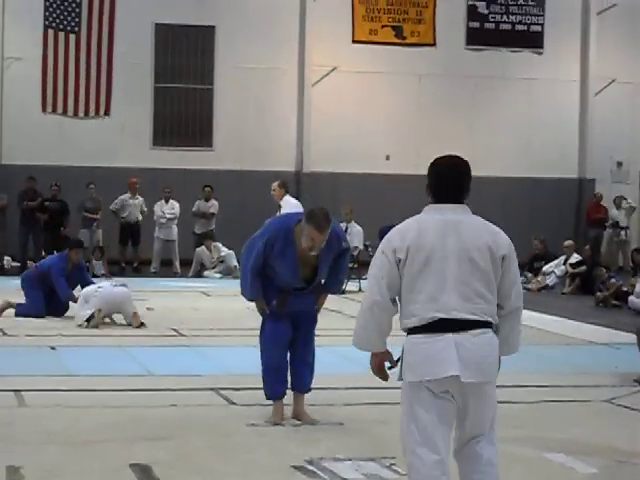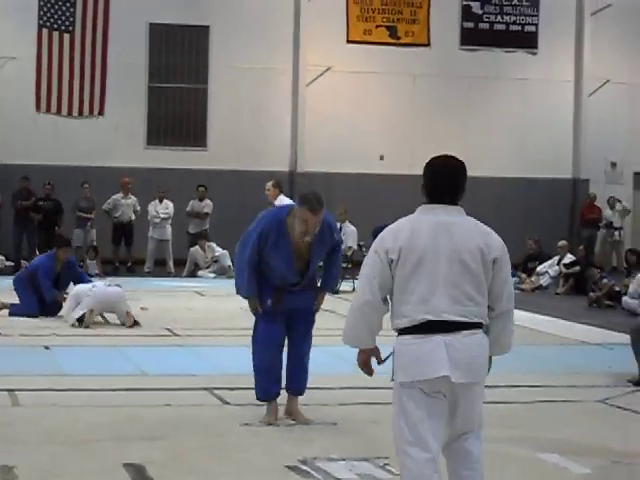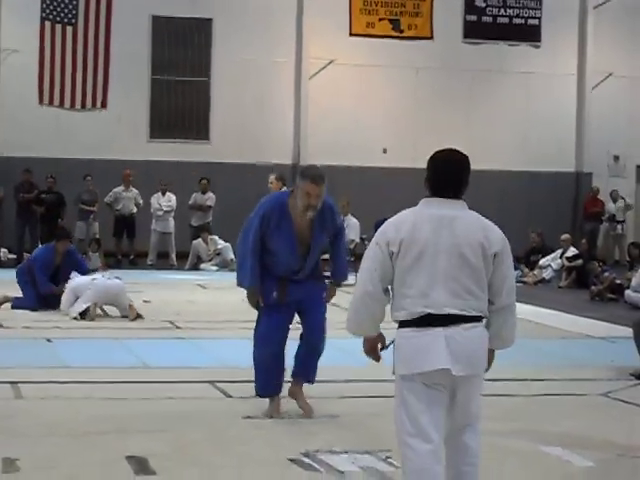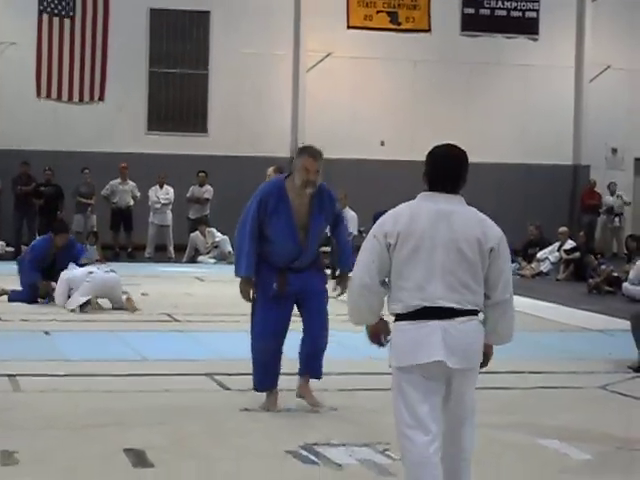
dt=0.1s
person 1, frame 1
left shoulder: (403, 235)
right shoulder: (495, 237)
left elbow: (378, 299)
right elbow: (511, 303)
left wrist: (377, 347)
right wrist: (499, 350)
left hip: (427, 351)
right hip: (479, 348)
left knee: (426, 449)
right knee: (478, 439)
person 1, frame 2
left shoulder: (395, 234)
right shoulder: (488, 238)
left elbow: (368, 297)
right elbow: (503, 304)
left wrist: (365, 344)
right wrist: (490, 349)
left hip: (418, 351)
right hip: (469, 349)
left knee: (419, 449)
right knee: (466, 436)
person 1, frame 3
left shoulder: (397, 227)
right shoulder: (489, 232)
left elbow: (369, 289)
right elbow: (504, 298)
left wrist: (369, 331)
right wrist: (492, 343)
left hip: (418, 344)
right hip: (469, 342)
left knee: (420, 441)
right knee: (465, 430)
person 1, frame 4
left shoulder: (394, 220)
right shoulder: (486, 227)
left elbow: (364, 280)
right elbow: (500, 294)
left wrist: (371, 319)
right wrist: (490, 338)
left hip: (414, 336)
right hip: (464, 335)
left knee: (420, 432)
right knee: (459, 424)
person 2, frame 1
left shoulder: (337, 236)
right shoulder: (275, 231)
left elbow: (341, 260)
right elbow: (249, 261)
left wrist: (327, 291)
right wrist: (256, 297)
left hip: (308, 295)
right hip: (275, 294)
left knee: (304, 346)
right knee: (275, 346)
left ankle: (299, 405)
right ankle: (277, 405)
person 2, frame 2
left shoulder: (329, 227)
right shoulder: (268, 222)
left elbow: (333, 257)
right elbow: (245, 257)
left wrist: (325, 289)
right wrist: (250, 294)
left hip: (304, 293)
right hip: (270, 291)
left knee: (300, 347)
right knee: (267, 346)
left ankle: (292, 403)
right ankle: (271, 405)
person 2, frame 3
left shoulder: (329, 211)
right shoulder: (270, 207)
left elbow: (337, 244)
right elbow: (248, 246)
left wrist: (336, 280)
right wrist: (251, 286)
left hip: (309, 284)
right hip: (274, 284)
left knee: (315, 336)
right knee: (269, 341)
left ankle: (298, 387)
right ankle: (273, 398)
person 2, frame 4
left shoulder: (326, 196)
right shoulder: (268, 193)
left elbow: (339, 231)
right elbow: (247, 233)
left wrist: (345, 270)
right wrist: (246, 276)
left hip: (309, 273)
right hip: (273, 275)
left knee: (318, 330)
right knee: (267, 335)
left ankle: (305, 384)
right ankle: (270, 392)
